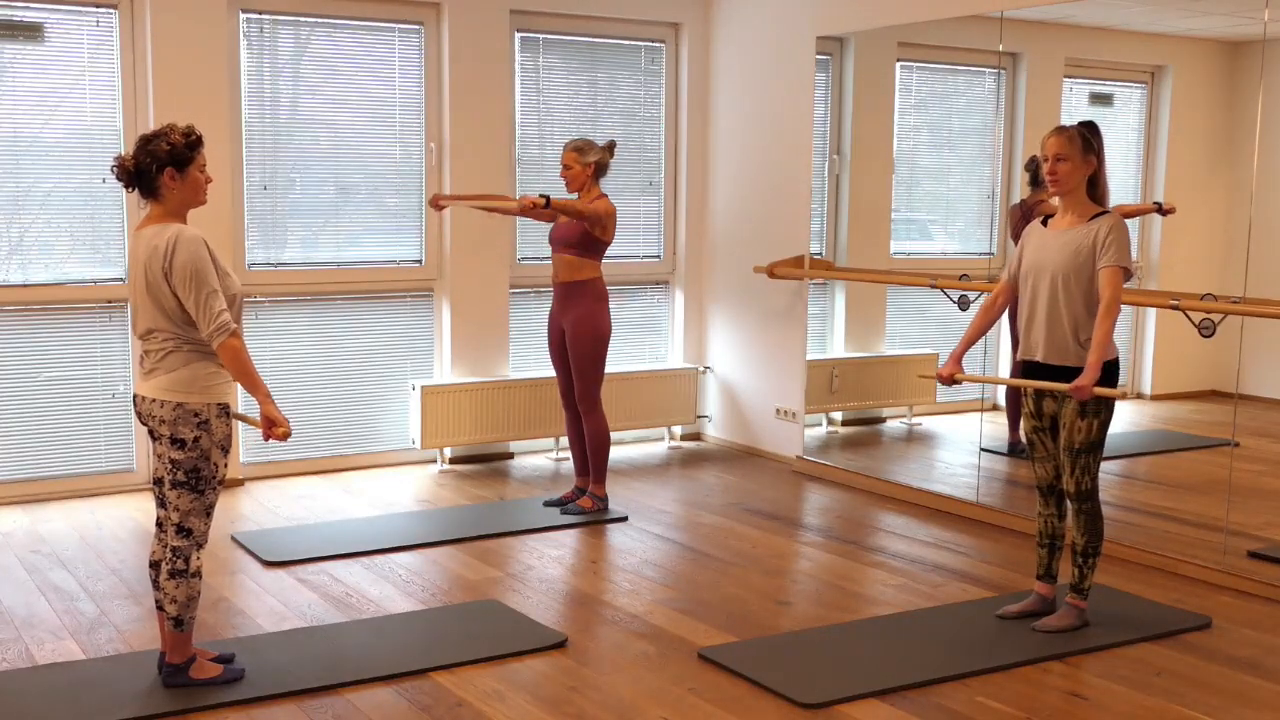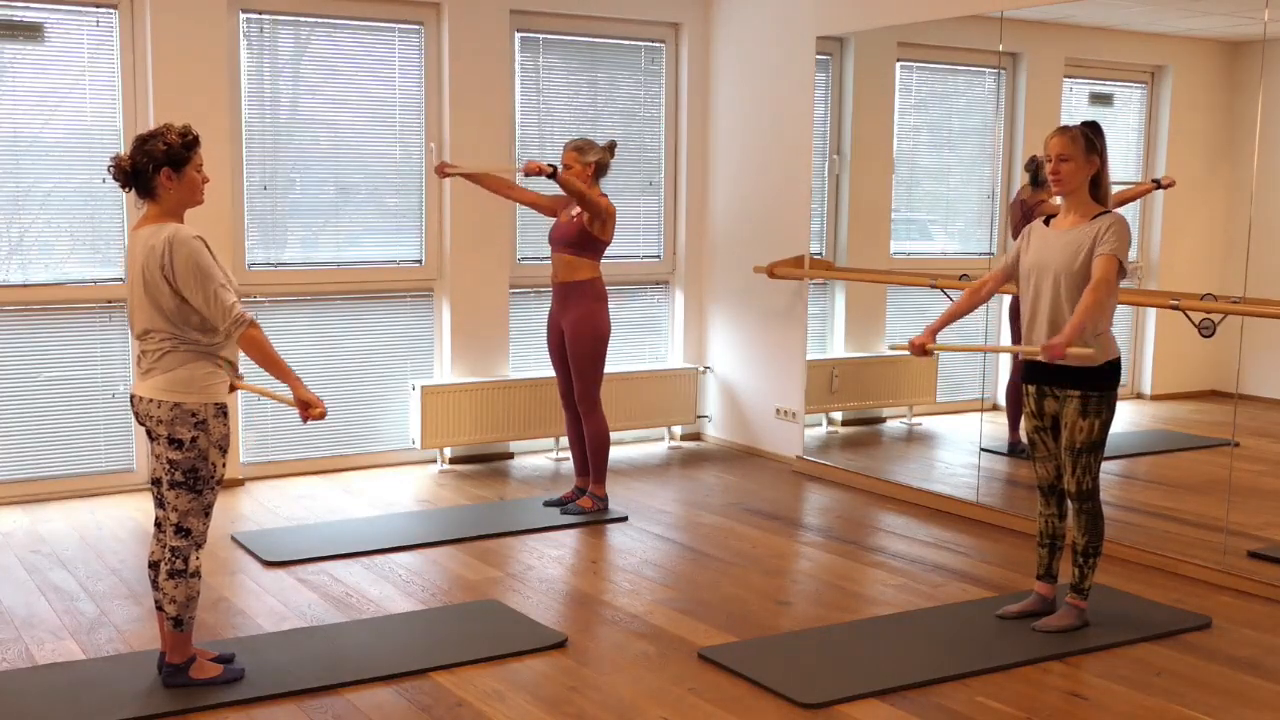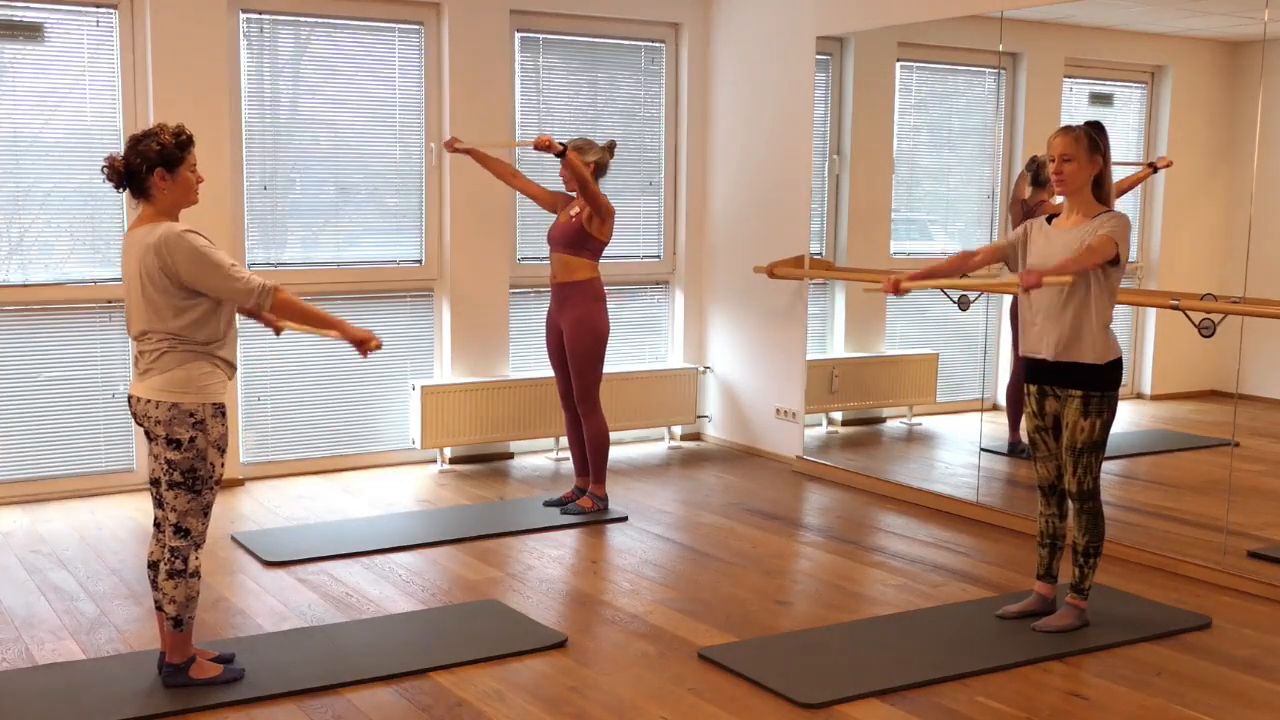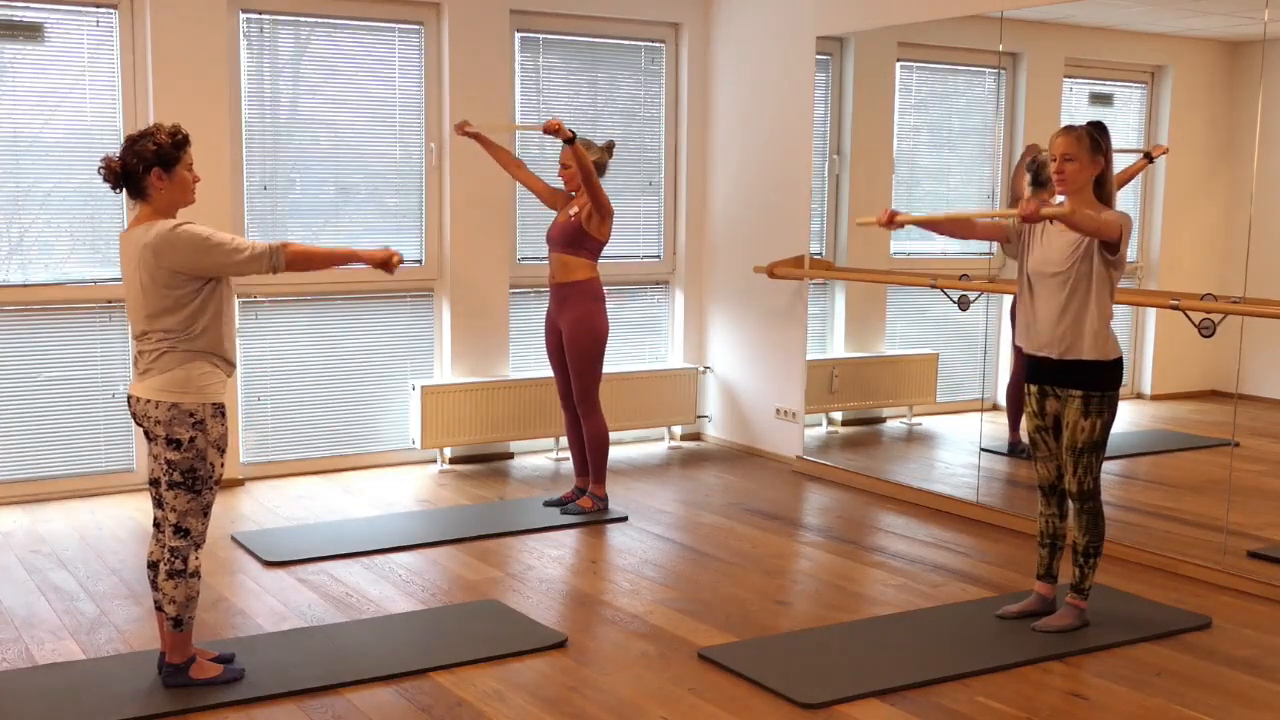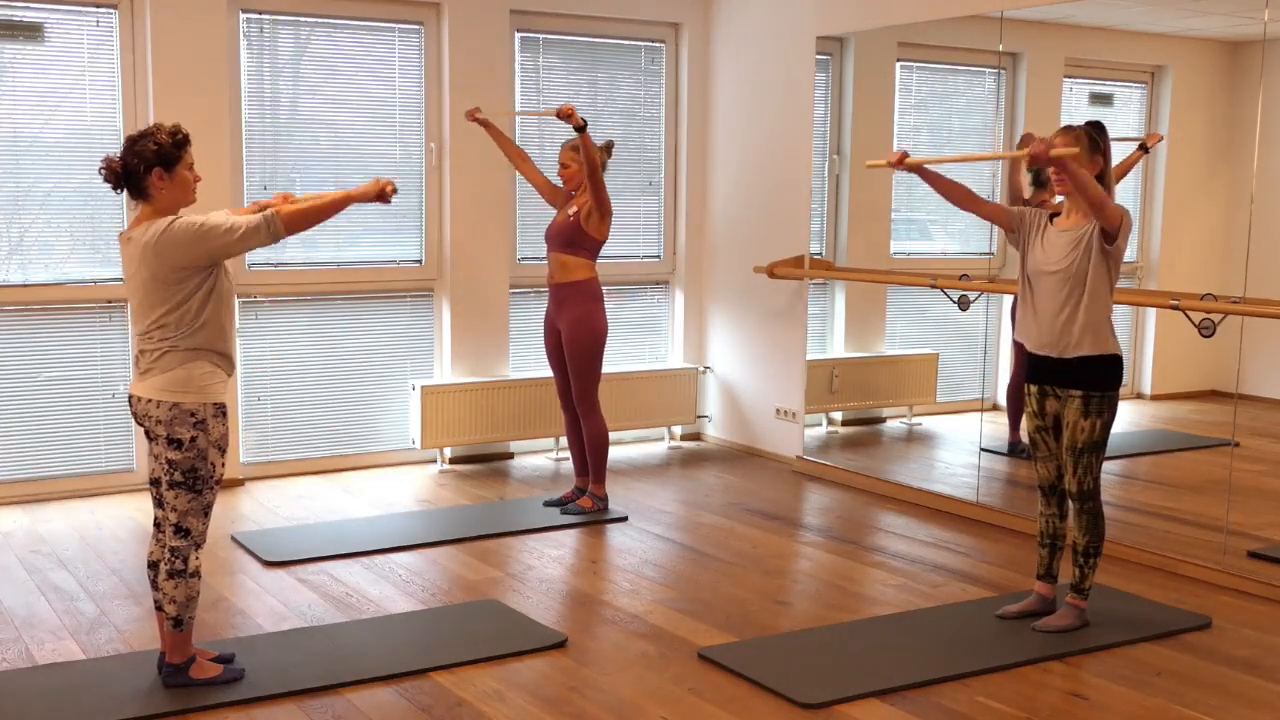
dt=0.3s
person 1, frame 1
left shoulder: (145, 236)
right shoulder: (182, 241)
right elbow: (218, 332)
right wrist: (264, 398)
left hip: (158, 395)
right hip: (191, 402)
left knee: (172, 531)
right knee: (186, 534)
left ankle: (175, 648)
right ankle: (179, 661)
person 1, frame 2
left shoulder: (144, 235)
right shoulder: (178, 241)
right elbow: (235, 321)
left wrist: (221, 364)
right wrist: (294, 384)
left hip: (158, 394)
right hip: (189, 402)
left knee: (171, 531)
right knee: (186, 535)
left ankle: (177, 649)
right ankle: (181, 661)
person 1, frame 3
left shoulder: (141, 235)
right shoulder: (173, 240)
right elbow: (258, 292)
left wrist: (259, 312)
right wrist: (342, 327)
left hip: (157, 396)
right hip: (187, 402)
left knee: (170, 531)
right knee: (184, 535)
left ankle: (175, 649)
right ankle: (180, 661)
person 1, frame 4
left shoulder: (141, 234)
right shoulder: (173, 237)
left elbow: (237, 251)
right elbow: (270, 258)
left wrist: (275, 247)
right wrist: (362, 253)
left hip: (157, 396)
right hip: (186, 402)
left knee: (170, 531)
right knee: (184, 535)
left ankle: (175, 649)
right ankle: (180, 660)
person 1, frame 5
left shoulder: (142, 233)
right shoulder: (174, 235)
left elbow: (227, 222)
right elbow: (271, 229)
left wrist: (266, 201)
right wrist: (358, 195)
left hip: (159, 396)
right hip: (188, 401)
left knee: (171, 531)
right knee: (185, 535)
left ankle: (176, 649)
right ankle: (181, 660)
person 2, frame 1
left shoulder: (1107, 228)
right shoulder: (1034, 231)
left elbow: (1109, 302)
right elbow: (1000, 298)
left wrist: (1093, 369)
right wrist: (958, 353)
left hip: (1083, 378)
right hip: (1036, 374)
left knee: (1080, 490)
right knee: (1047, 488)
left ankle: (1077, 602)
right ankle: (1044, 590)
person 2, frame 2
left shoulder: (1110, 227)
right shoulder: (1034, 231)
left elbow: (1098, 287)
right elbow: (987, 284)
left wrist: (1066, 335)
right wrist: (935, 327)
left hip: (1088, 374)
right hip: (1038, 373)
left knee: (1080, 489)
right knee: (1047, 487)
left ankle: (1077, 602)
right ankle: (1043, 590)
person 2, frame 3
left shoulder: (1112, 224)
right shoulder: (1035, 229)
left elbow: (1089, 257)
right elbow: (976, 259)
left wrist: (1046, 274)
right wrist: (914, 275)
left hip: (1090, 372)
right hip: (1040, 369)
left knee: (1081, 488)
right knee: (1048, 487)
left ankle: (1077, 601)
right ankle: (1043, 590)
person 2, frame 4
left shoulder: (1113, 225)
right shoulder: (1032, 227)
left elbow: (1088, 225)
right elbow: (970, 227)
left wrist: (1053, 210)
left hip: (1091, 371)
right hip: (1041, 368)
left knee: (1081, 489)
right knee: (1049, 487)
left ankle: (1077, 601)
right ankle: (1043, 590)
person 2, frame 5
left shoulder: (1111, 224)
right shoulder: (1034, 224)
left elbow: (1094, 200)
right elbow: (973, 203)
left wrist: (1060, 162)
right wrist: (918, 170)
left hip: (1090, 370)
right hip: (1041, 367)
left knee: (1081, 488)
right knee: (1048, 487)
left ankle: (1077, 601)
right ankle: (1043, 591)
person 3, frame 1
left shoulder: (602, 208)
right shoulder: (565, 207)
left elbow: (578, 211)
right elbow: (508, 205)
left wrist: (542, 202)
right wrist: (456, 197)
left hip: (587, 307)
right hip: (561, 307)
left knee: (588, 403)
right knee: (570, 403)
left ankle: (598, 492)
right ankle: (581, 485)
person 3, frame 2
left shoulder: (601, 208)
right shoulder: (564, 206)
left elbow: (579, 191)
right elbow: (511, 191)
left wrist: (549, 172)
right wrist: (462, 173)
left hip: (587, 307)
right hip: (560, 307)
left knee: (587, 403)
right knee: (569, 402)
left ankle: (598, 492)
right ankle: (581, 485)
person 3, frame 3
left shoulder: (600, 208)
right shoulder: (564, 204)
left elbow: (584, 181)
right elbow: (514, 178)
left wrist: (558, 150)
right wrist: (470, 152)
left hip: (585, 308)
right hip: (559, 308)
left knee: (587, 403)
right knee: (569, 403)
left ankle: (598, 492)
right ankle: (581, 484)
person 3, frame 4
left shoulder: (599, 207)
right shoulder: (564, 203)
left elbow: (589, 175)
right elbow: (518, 170)
left wrist: (568, 138)
right wrist: (479, 138)
left hip: (584, 307)
right hip: (558, 307)
left knee: (587, 403)
right knee: (569, 404)
left ankle: (598, 492)
right ankle: (581, 484)
person 3, frame 5
left shoulder: (598, 206)
right shoulder: (564, 203)
left elbow: (594, 167)
right elbow: (523, 163)
left wrist: (579, 126)
right wrist: (487, 126)
left hip: (583, 308)
right hip: (557, 308)
left knee: (586, 403)
right knee: (568, 403)
left ankle: (598, 492)
right ankle: (581, 484)
person 4, frame 1
left shoulder: (1016, 211)
right shoulder: (1053, 213)
right elbow: (1112, 214)
right wrist: (1155, 207)
left hip: (1020, 300)
left knee: (1019, 370)
left ankle: (1014, 438)
person 4, frame 2
left shoulder: (1018, 208)
right shoulder: (1056, 212)
left elbow: (1023, 194)
right elbow: (1113, 201)
left wrist: (1030, 183)
right wrist: (1156, 185)
left hip: (1022, 300)
left knee: (1020, 370)
left ankle: (1014, 439)
person 4, frame 3
left shoulder: (1017, 208)
right shoulder: (1057, 214)
left elbow: (1021, 182)
right elbow: (1115, 191)
left wrist: (1029, 168)
right wrist: (1152, 168)
left hip: (1023, 301)
left knee: (1020, 371)
left ankle: (1014, 438)
person 4, frame 4
left shoulder: (1018, 207)
left elbow: (1017, 180)
right elbow: (1111, 186)
left wrist: (1026, 156)
right wrist: (1148, 158)
left hip: (1023, 300)
left knee: (1020, 371)
left ankle: (1014, 439)
person 4, frame 5
left shoulder: (1019, 206)
right shoulder: (1061, 212)
left elbow: (1015, 174)
right elbow: (1109, 180)
left wrist: (1022, 146)
right wrist: (1144, 148)
left hip: (1023, 300)
left knee: (1020, 371)
left ankle: (1014, 438)
